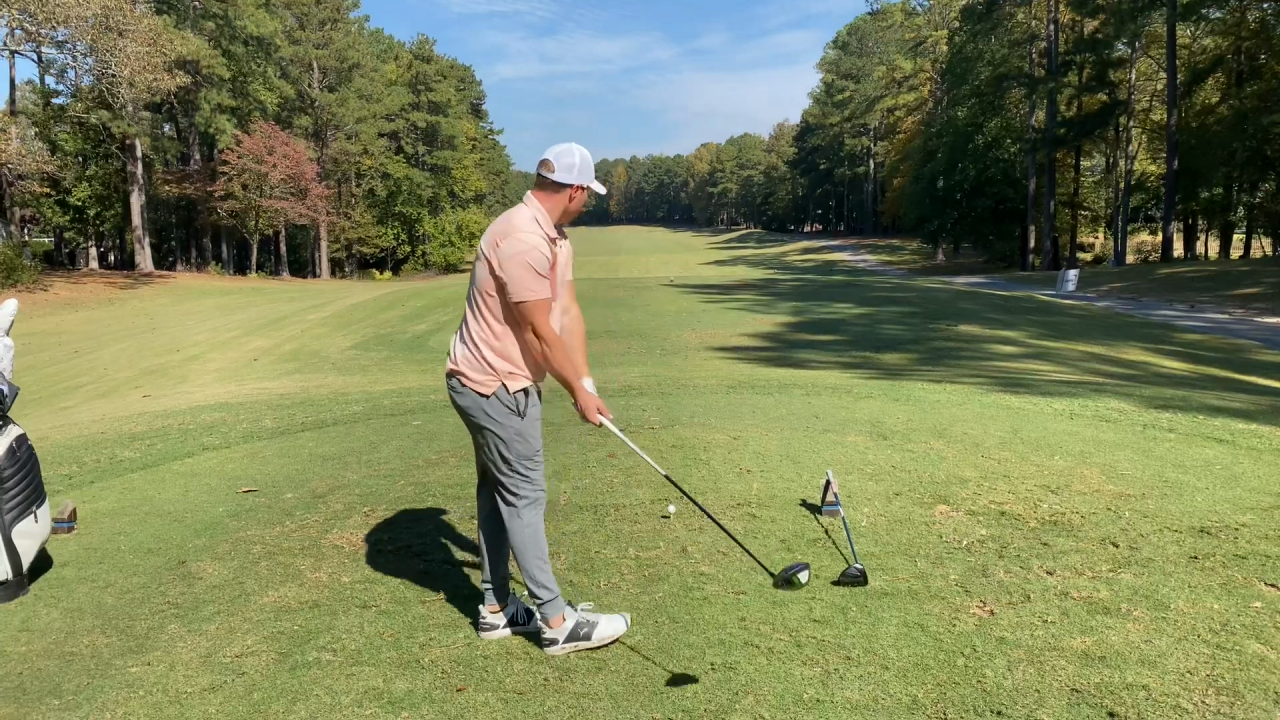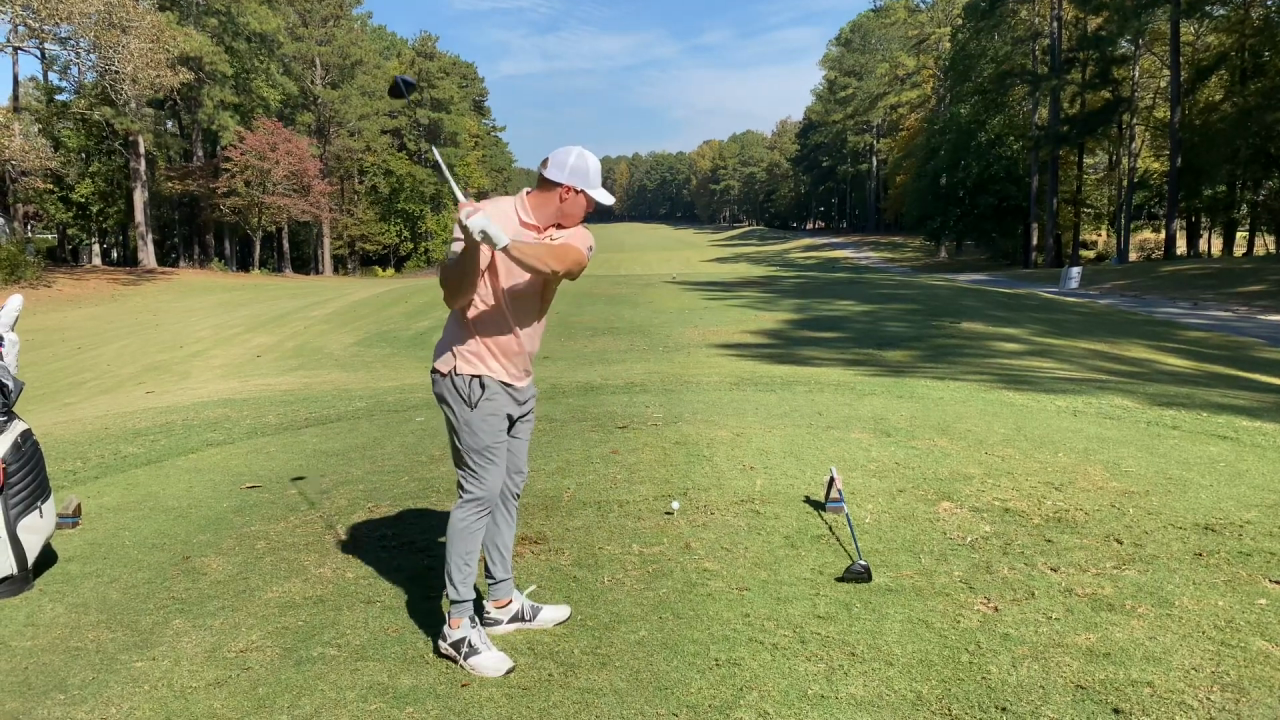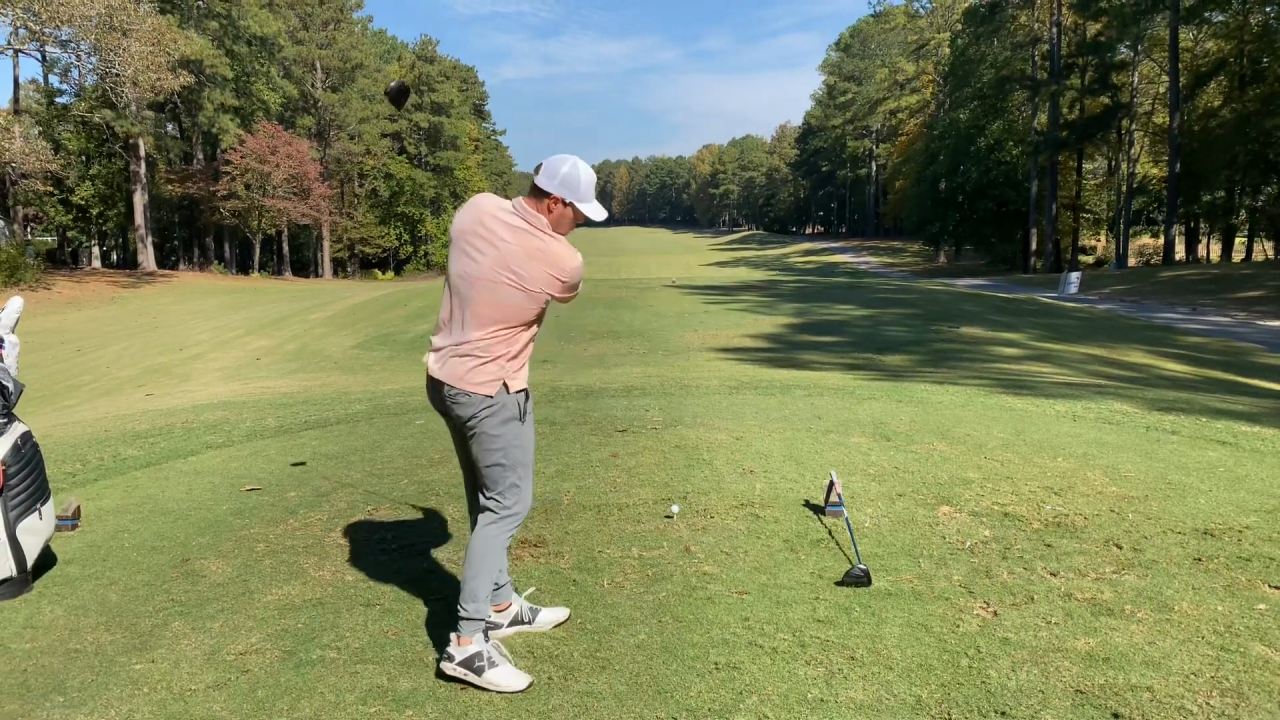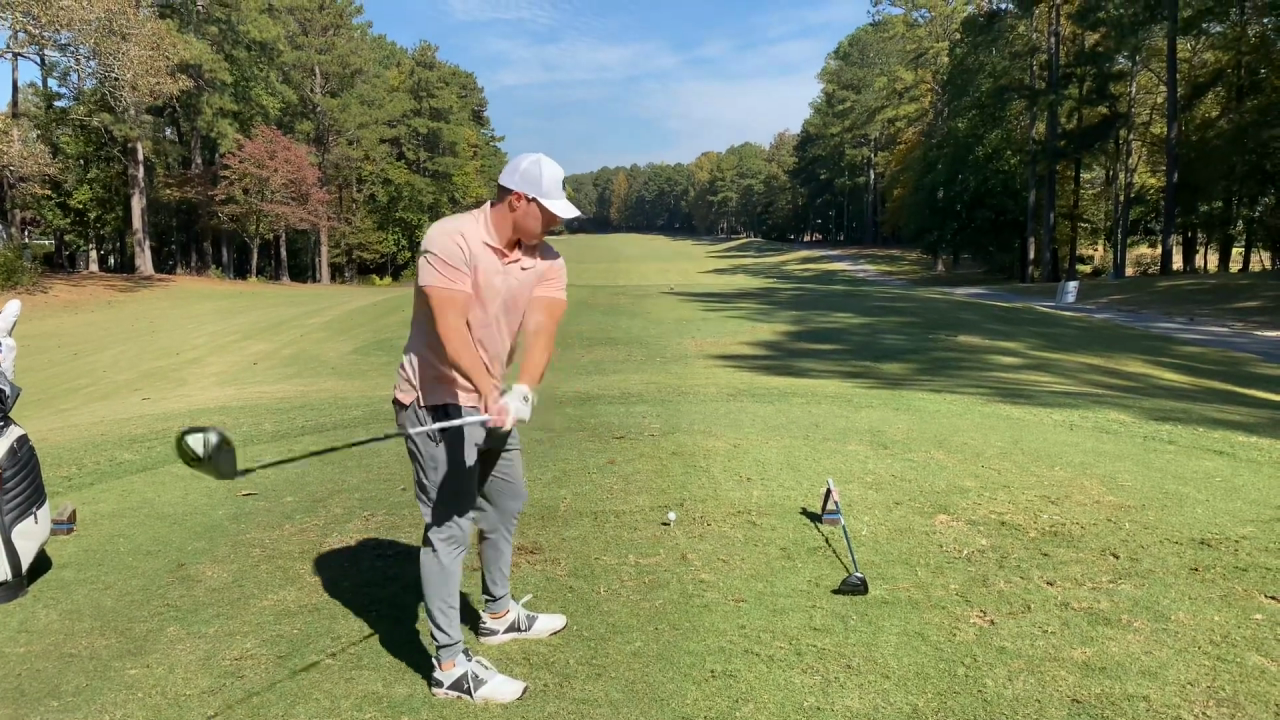
dt=0.7s
person 1, frame 1
left shoulder: (552, 236)
right shoulder: (522, 239)
left elbow: (564, 311)
right elbow: (541, 332)
left wrist: (585, 378)
right wrist: (579, 391)
left hip: (502, 381)
right hip: (494, 384)
left knee: (500, 494)
right knee: (524, 495)
left ankle: (498, 607)
right ankle: (557, 620)
person 1, frame 2
left shoulder: (575, 236)
right shoulder: (485, 214)
left elbow: (559, 262)
right elbow: (454, 296)
left wrist: (503, 238)
right wrist: (472, 245)
left hip: (518, 380)
right hip: (471, 375)
left knee: (507, 489)
right knee: (480, 492)
left ankle: (501, 602)
right ankle: (458, 624)
person 1, frame 3
left shoulder: (475, 209)
right shoulder: (564, 261)
left hip: (445, 377)
right hip: (491, 392)
left knee: (489, 498)
right knee: (507, 506)
left ankle: (500, 605)
right ankle: (467, 642)
person 1, frame 4
left shoulder: (548, 261)
right shoulder: (451, 237)
left elbow: (541, 329)
right elbow: (449, 329)
left wrist: (522, 392)
right wrist: (489, 389)
left hip: (491, 405)
right hip: (437, 403)
left knee: (504, 503)
right knee: (449, 527)
left ankle: (498, 612)
right ankle: (451, 665)
